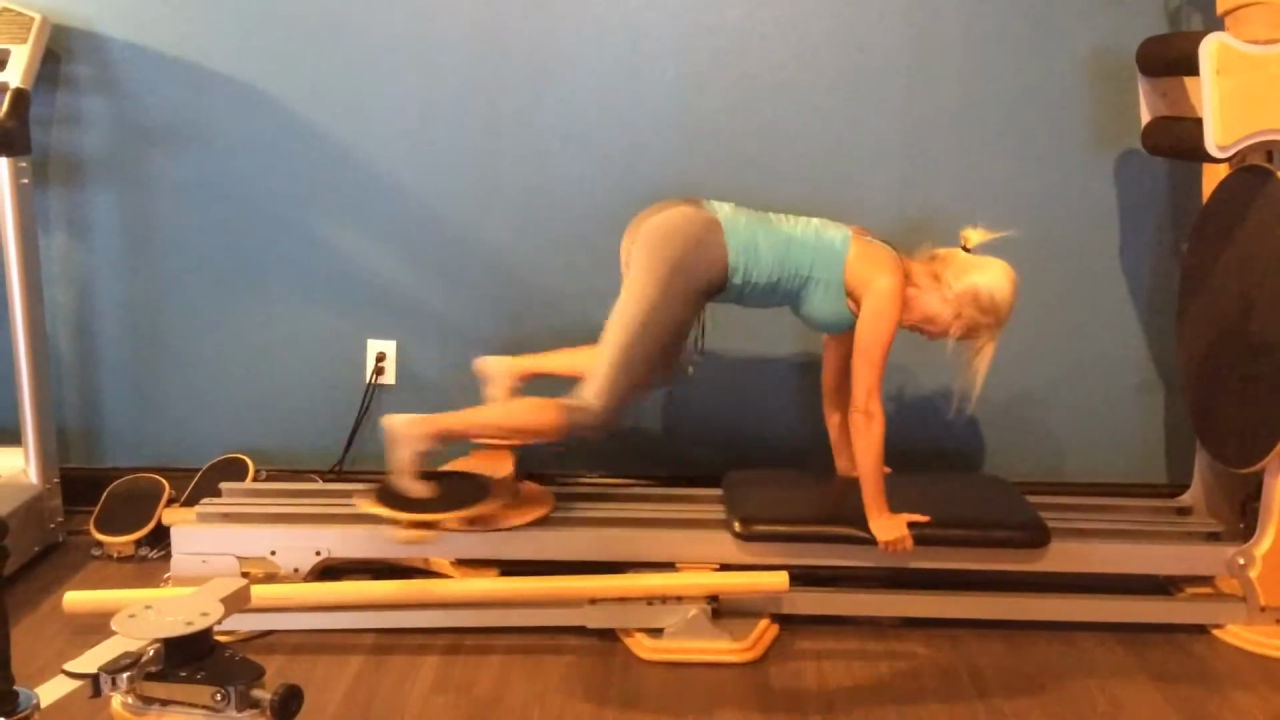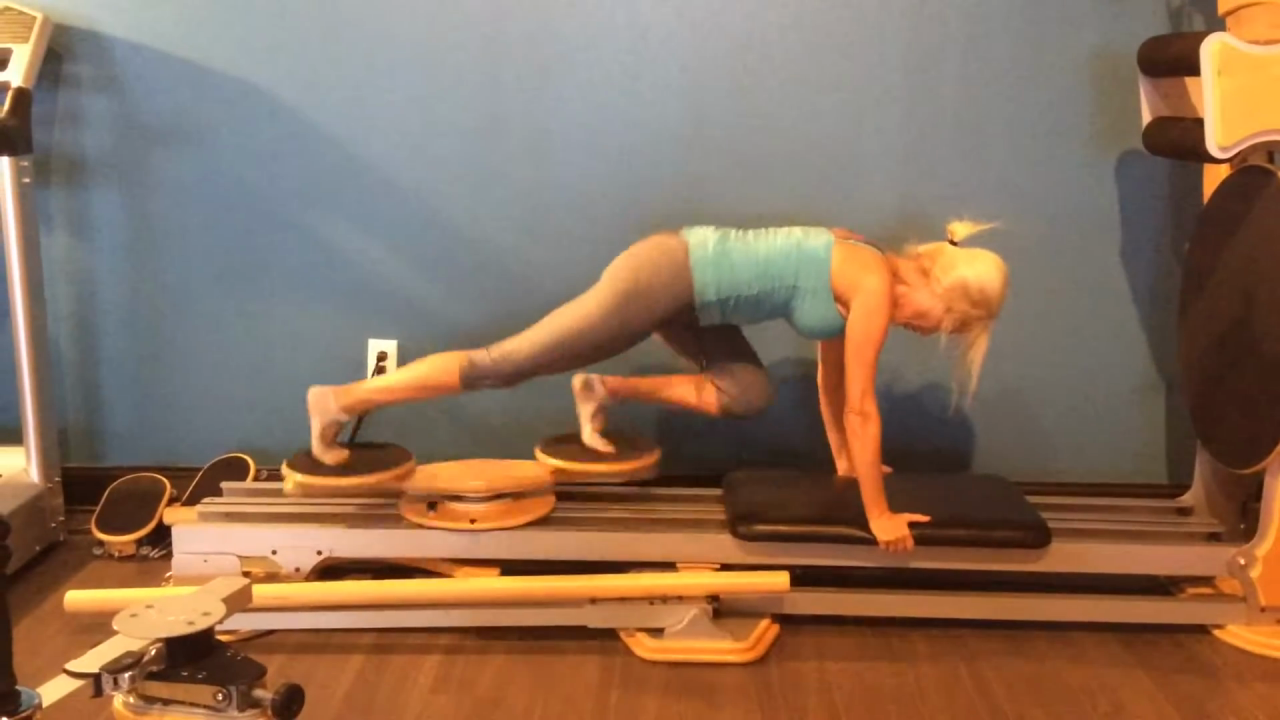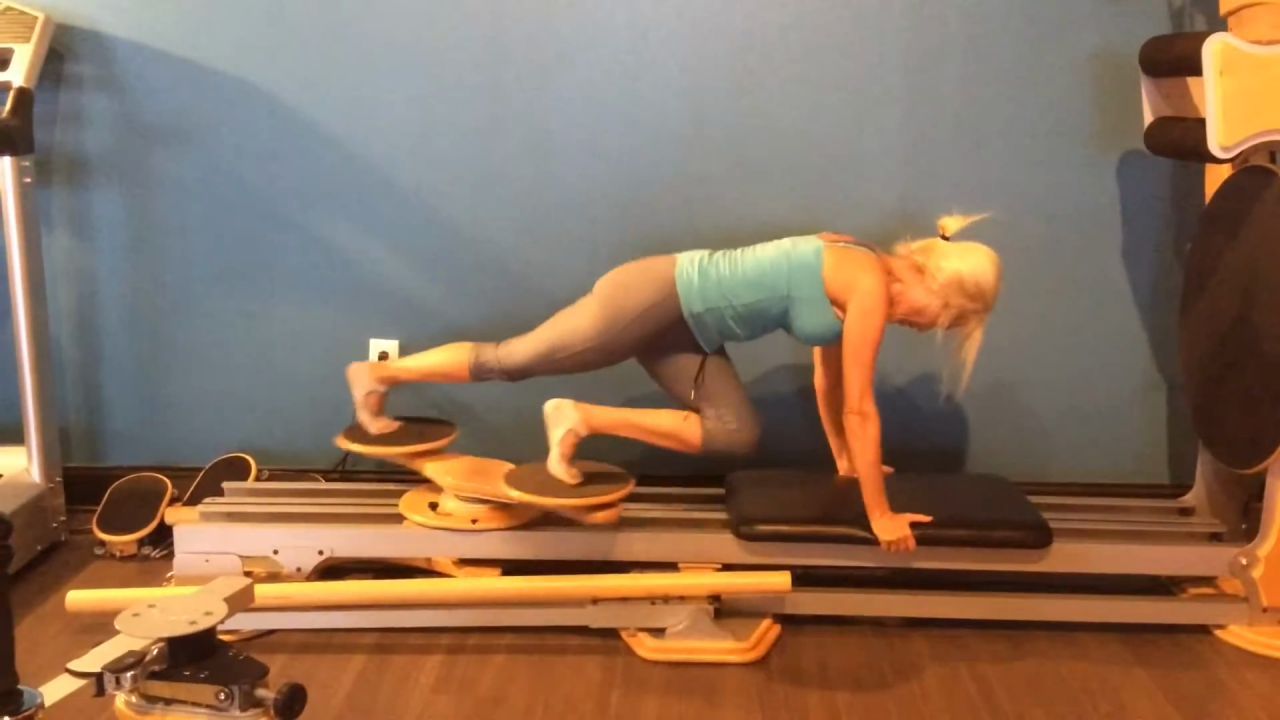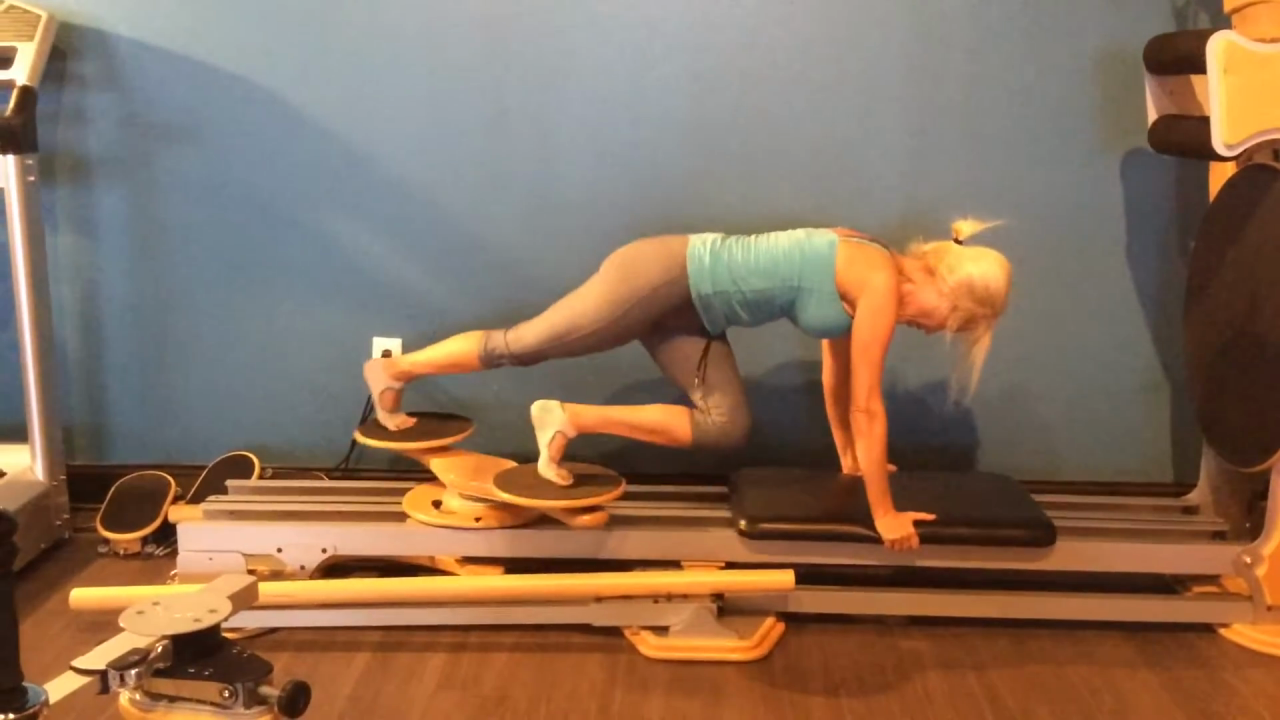
dt=0.3s
person 1, frame 1
left shoulder: (867, 279)
right shoulder: (889, 286)
left elbow: (837, 380)
right elbow: (866, 406)
left wrist: (846, 466)
right wrist: (879, 514)
left hip: (675, 225)
right hip: (686, 246)
left knee: (631, 367)
right knee: (599, 409)
left ankle: (507, 370)
right ankle: (422, 427)
person 1, frame 2
left shoulder: (857, 273)
right shoulder: (876, 286)
left elbow: (831, 378)
right elbow: (859, 408)
left wrist: (847, 464)
right wrist: (879, 514)
left hip: (677, 261)
right hip: (662, 280)
left knee: (749, 394)
right knee: (502, 365)
left ankle: (608, 389)
right ankle: (342, 399)
person 1, frame 3
left shoulder: (852, 275)
right shoulder: (870, 285)
left elbow: (828, 379)
right elbow: (859, 408)
left wrist: (847, 464)
right wrist: (880, 514)
left hip: (681, 321)
right hip: (652, 302)
left knee: (735, 436)
right knee: (507, 360)
left ankle: (582, 420)
right ankle: (376, 375)
person 1, frame 4
left shoulder: (863, 274)
right shoulder: (882, 283)
left elbow: (835, 378)
right elbow: (865, 405)
left wrist: (851, 461)
right wrist: (883, 512)
left hip: (685, 302)
right hip: (661, 280)
left knee: (727, 426)
right knee: (516, 345)
left ankle: (570, 418)
right ankle: (390, 369)
